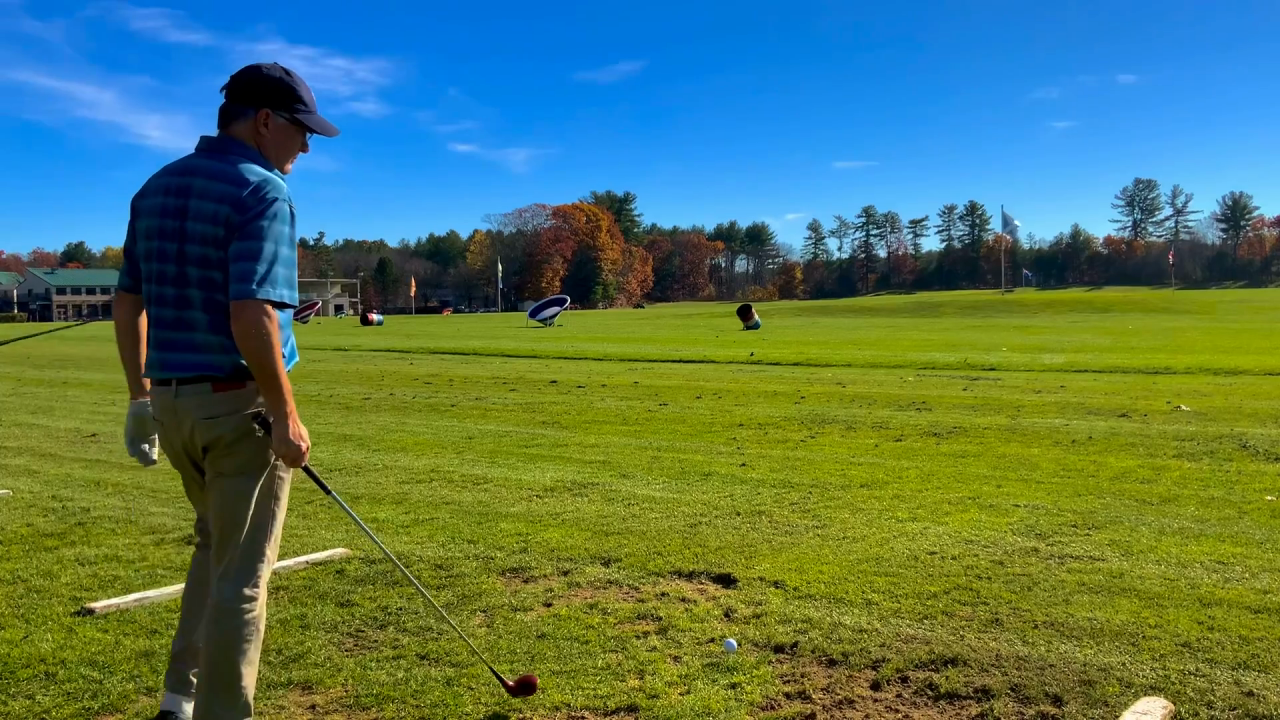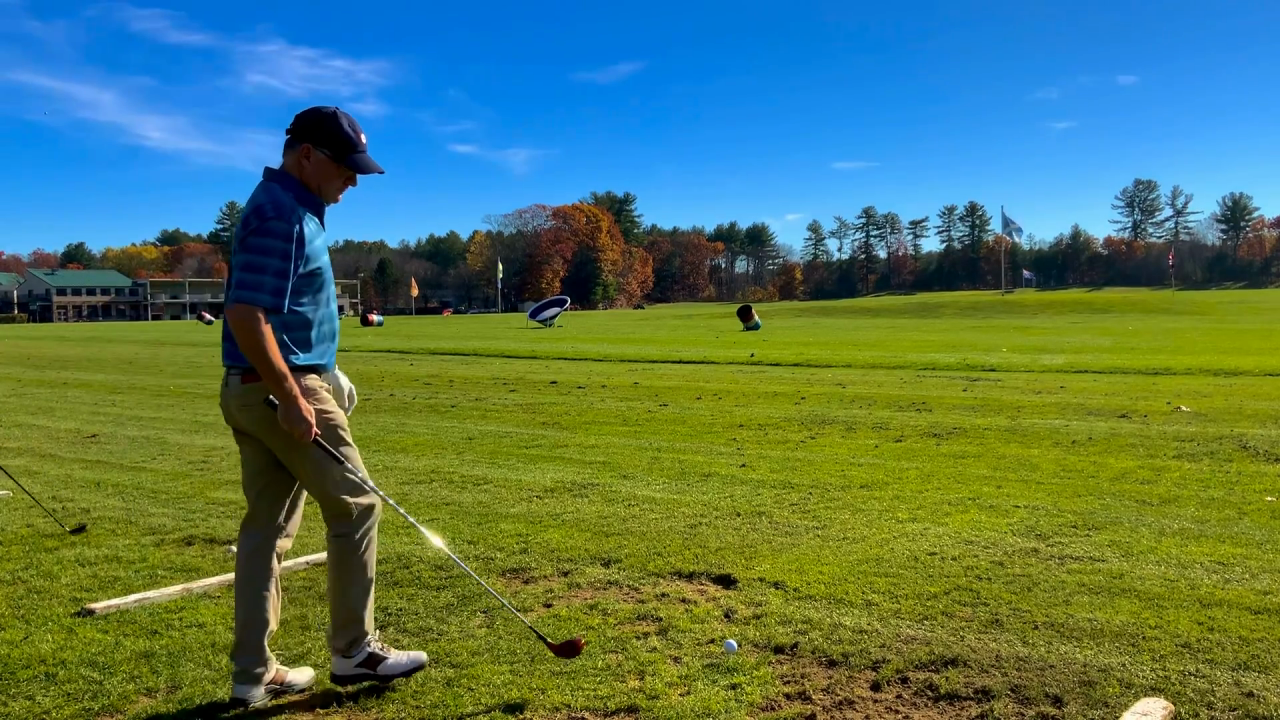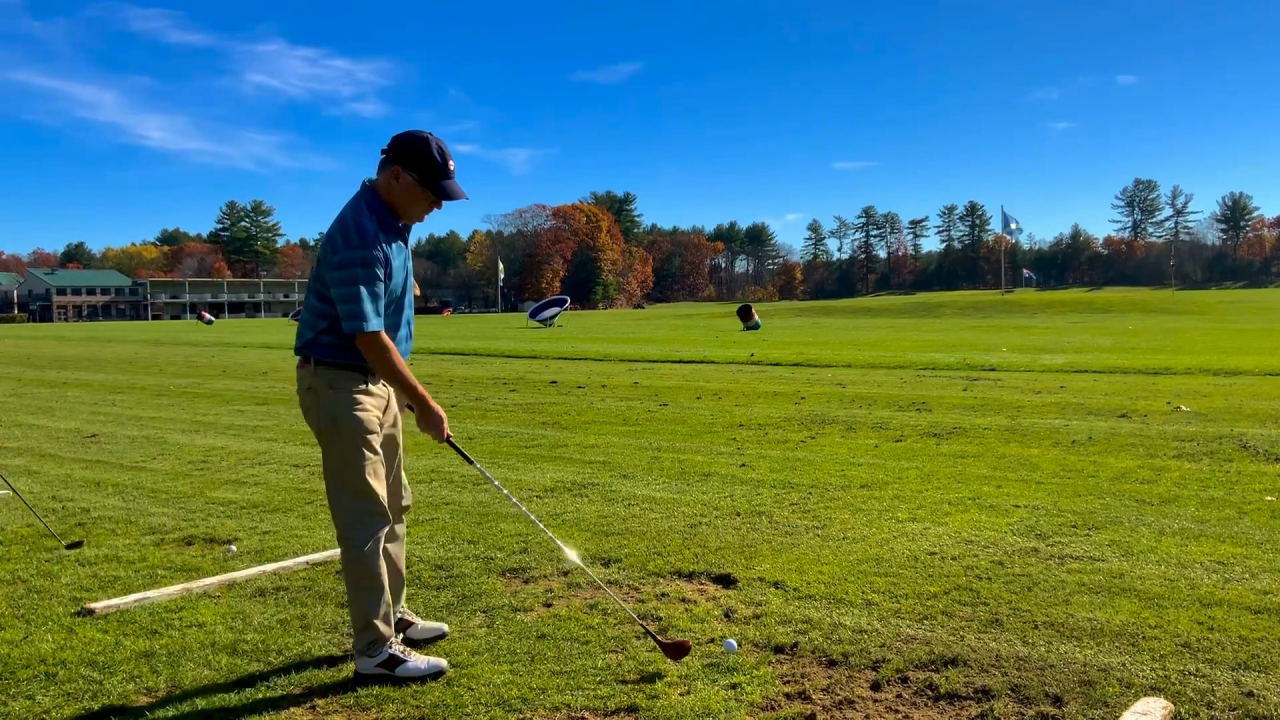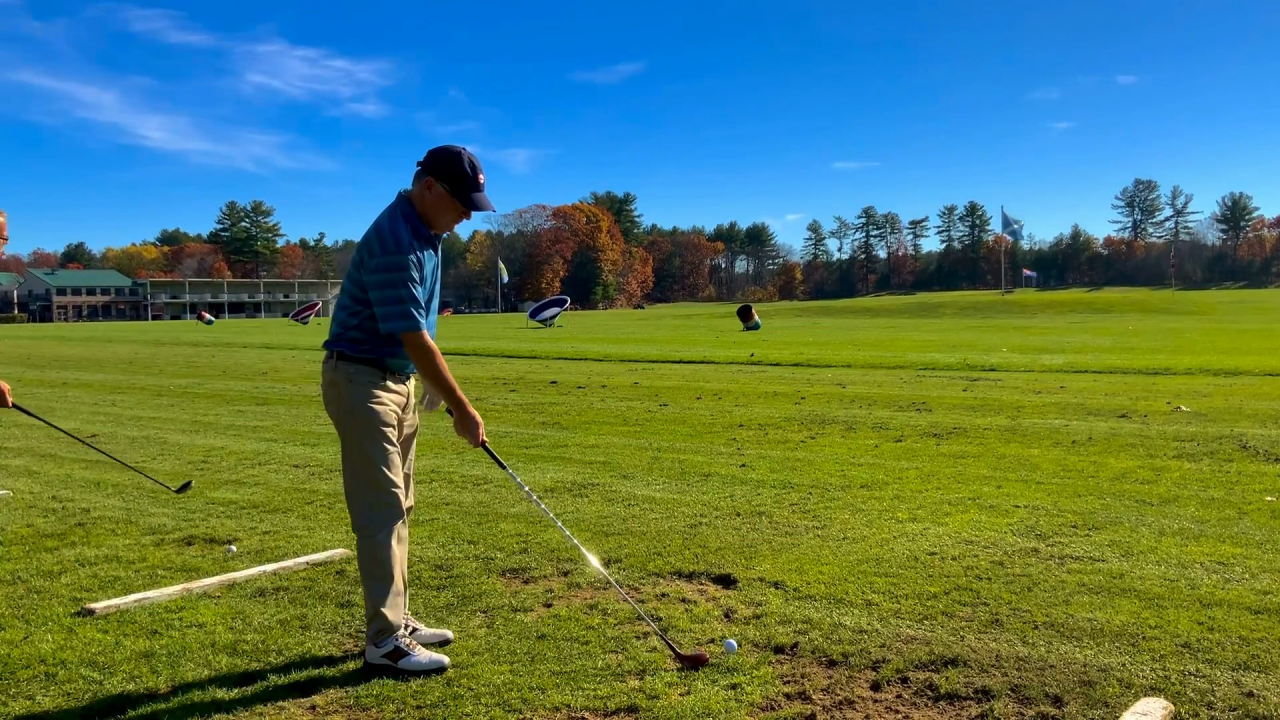
dt=0.7s
person 1, frame 1
left shoulder: (158, 187)
right shoulder: (262, 192)
left elbow: (129, 303)
right elbow: (251, 316)
left wrist: (143, 398)
right wrist: (286, 416)
left hip: (172, 401)
right hip: (240, 402)
left knee: (213, 542)
right knee: (239, 573)
person 1, frame 2
left shoulder: (284, 206)
right shoulder: (281, 215)
right elbow: (244, 315)
left wrist: (328, 369)
right wrist: (293, 398)
left hip: (250, 392)
right hip: (282, 393)
left knee: (265, 528)
right knee: (354, 510)
left ankle: (251, 673)
right ankle: (356, 650)
person 1, frame 3
left shoulder: (392, 222)
right shoulder: (359, 237)
right elbow: (369, 339)
left wrist: (404, 389)
right wrist: (424, 404)
left hip: (376, 383)
right hip: (341, 385)
left knee: (391, 509)
right knee: (365, 517)
left ankle: (390, 617)
right ankle: (375, 649)
person 1, frame 4
left shoulder: (426, 231)
right shoulder: (394, 243)
right elbow: (415, 340)
left wrist: (433, 380)
right wrist: (463, 409)
left hip: (396, 380)
right hip: (361, 381)
left knee: (397, 507)
right knee: (381, 509)
left ankle: (396, 620)
right ankle: (384, 639)
